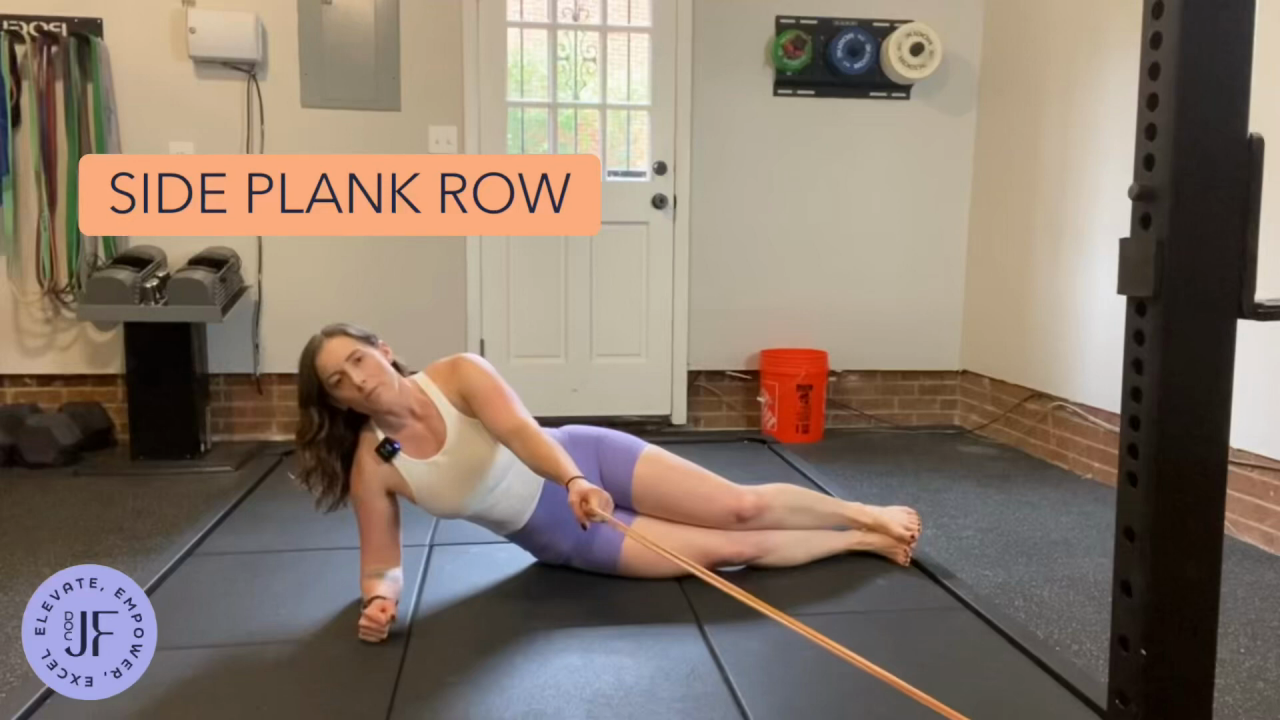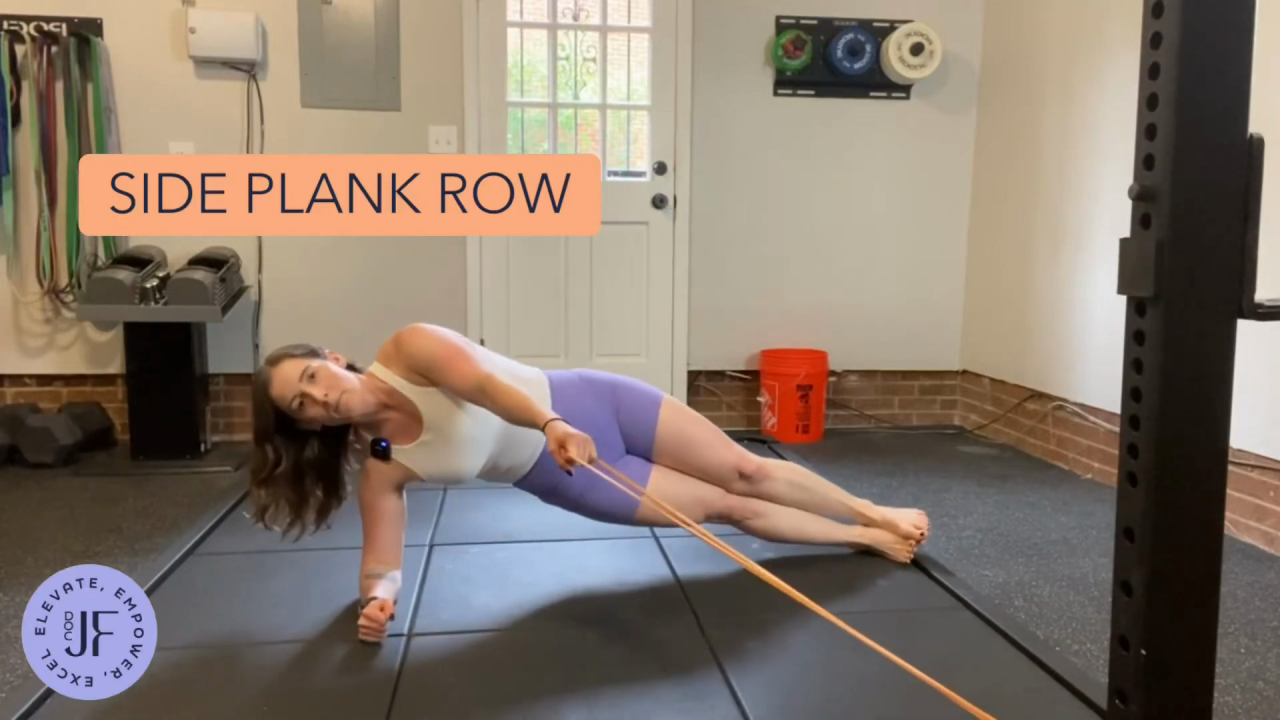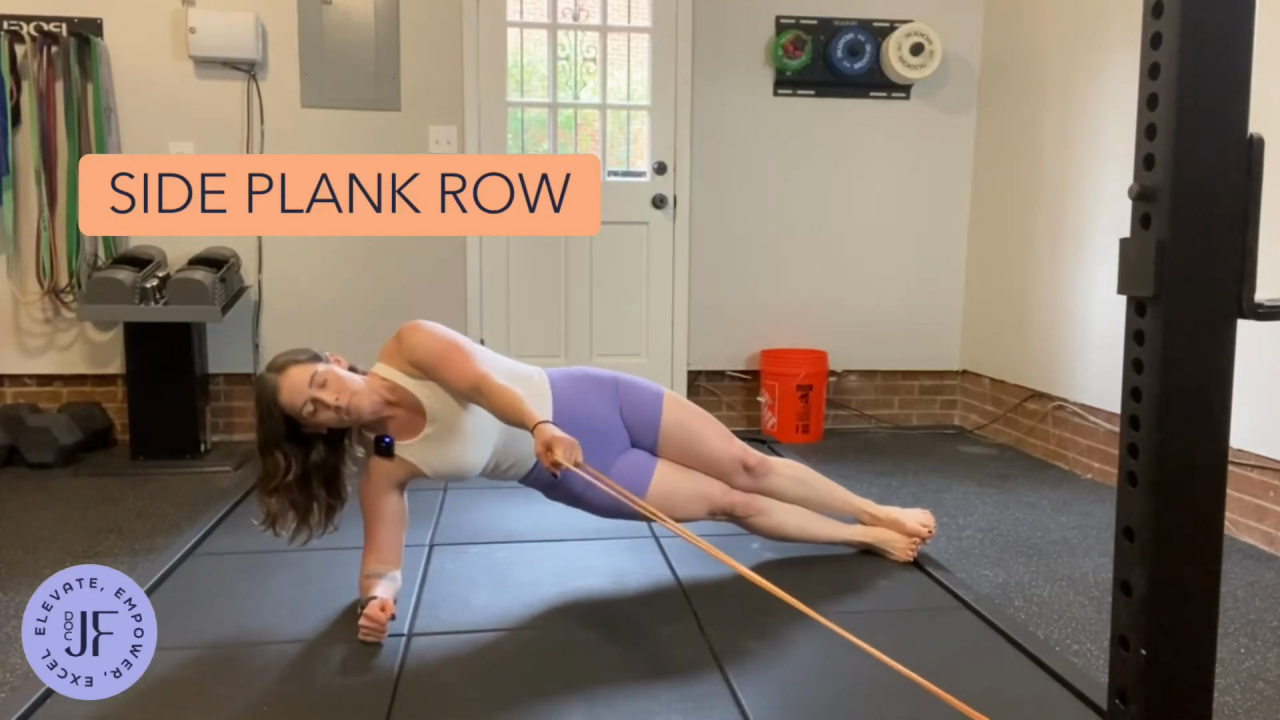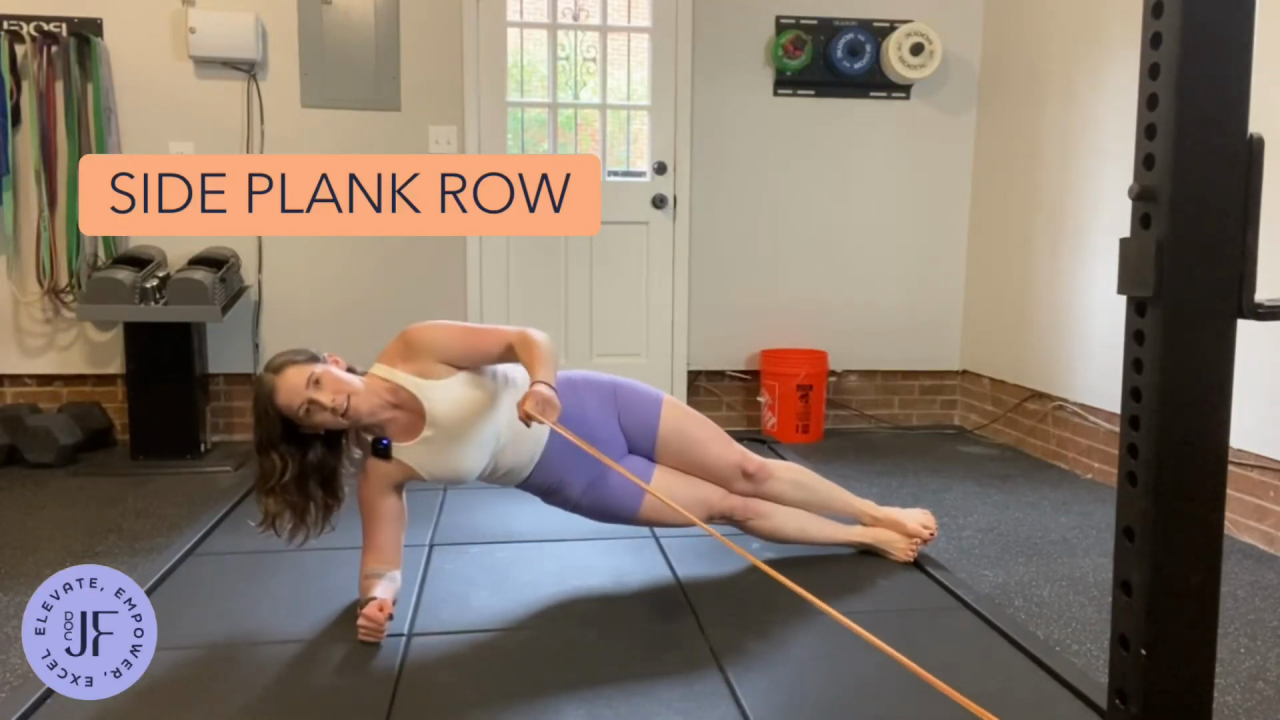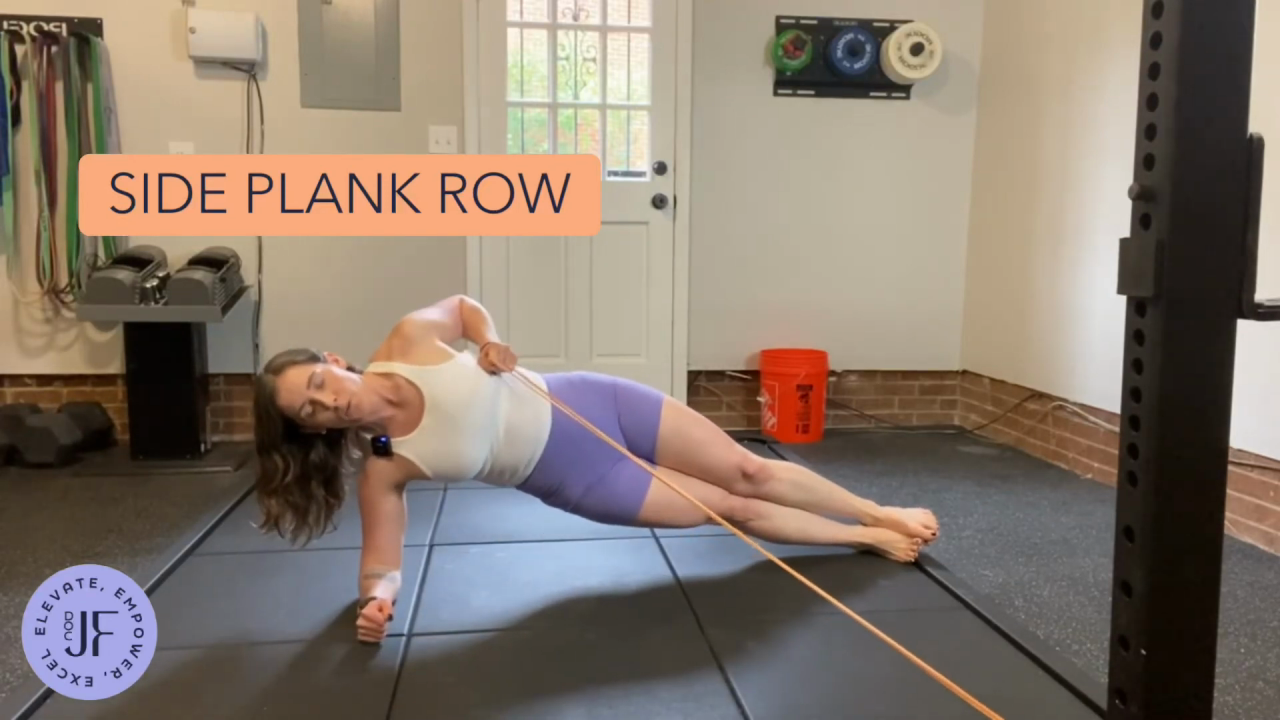
dt=1s
person 1, frame 1
left shoulder: (457, 375)
right shoulder: (372, 469)
left elbow: (519, 430)
right elbow: (380, 566)
left wrist: (570, 481)
right wrist: (380, 600)
left hip: (584, 460)
right hip: (563, 541)
left knee: (744, 507)
right knee: (733, 550)
left ankle: (867, 514)
right ankle: (863, 543)
person 1, frame 2
left shoulder: (410, 347)
right shoulder: (381, 468)
left elbow: (484, 383)
right elbow: (381, 564)
left wrist: (551, 423)
right wrist: (379, 599)
left hip: (590, 408)
right hip: (570, 479)
left knee: (746, 471)
right knee: (724, 509)
left ankle: (875, 513)
right ankle: (869, 540)
person 1, frame 3
left shoulder: (410, 345)
right shoulder: (384, 469)
left elbow: (479, 382)
right elbow: (380, 564)
left wrist: (541, 426)
right wrist: (377, 601)
left hip: (590, 404)
right hip: (577, 476)
left knee: (749, 466)
right knee: (729, 505)
left ankle: (879, 513)
right ankle: (871, 540)
person 1, frame 4
left shoulder: (415, 348)
right shoulder: (380, 470)
left elbow: (530, 338)
right elbow: (381, 563)
left wrist: (542, 384)
right wrist: (377, 600)
left hip: (592, 407)
right hip: (573, 482)
left knee: (749, 471)
right knee: (729, 509)
left ankle: (880, 513)
right ankle: (870, 540)
person 1, frame 5
left shoulder: (409, 338)
right shoulder: (381, 469)
left elbow: (466, 305)
right elbow: (381, 563)
left wrist: (492, 342)
right wrist: (375, 600)
left hip: (591, 406)
right hip: (578, 483)
left knee: (748, 473)
right knee: (733, 509)
left ankle: (879, 514)
right ankle: (870, 541)
